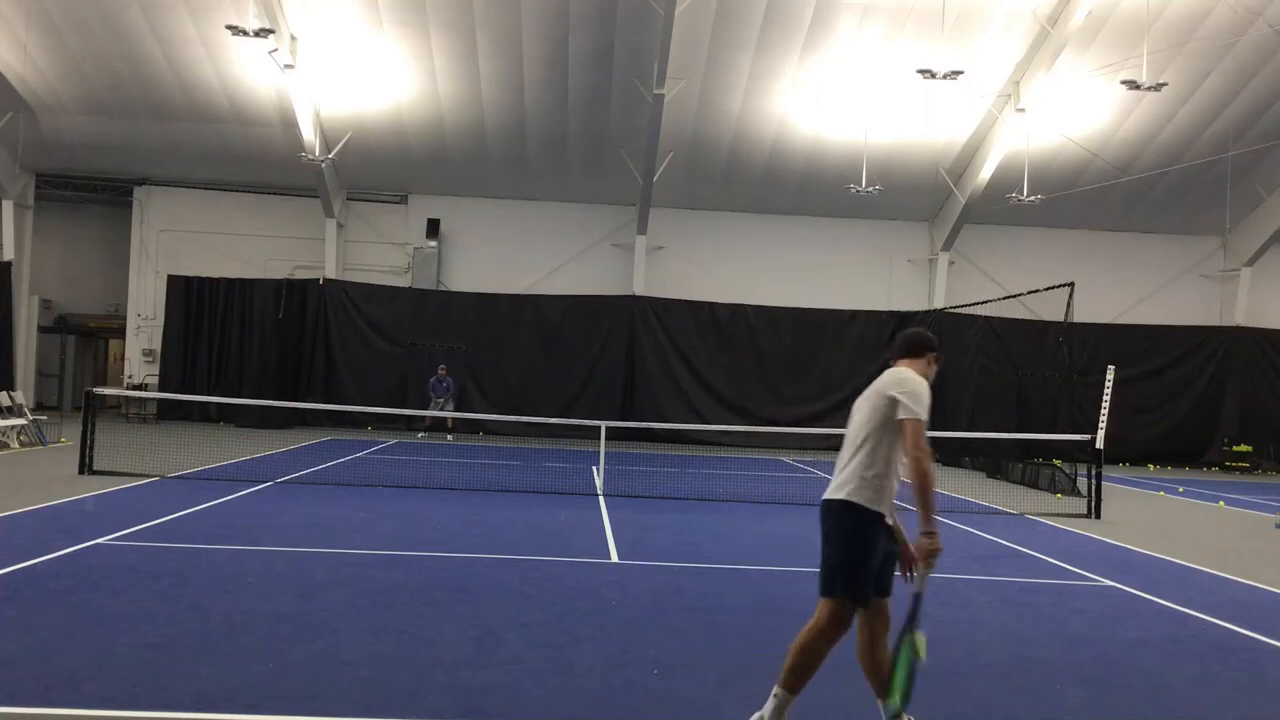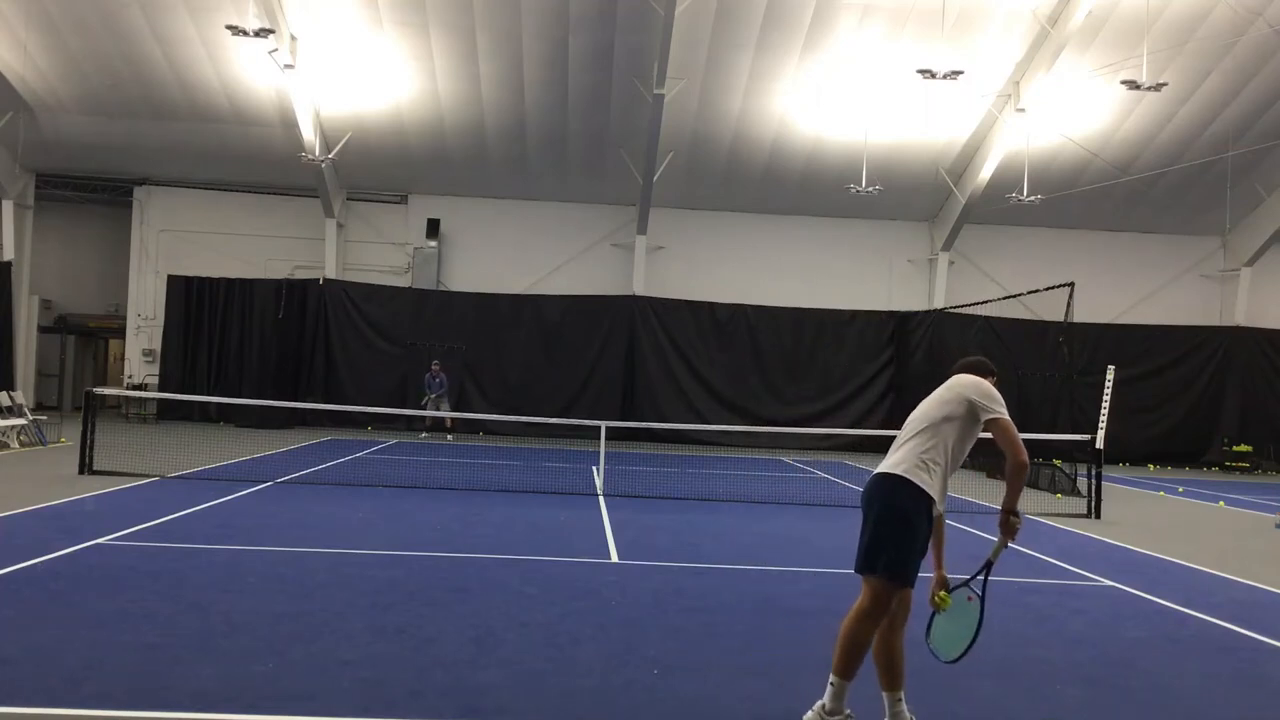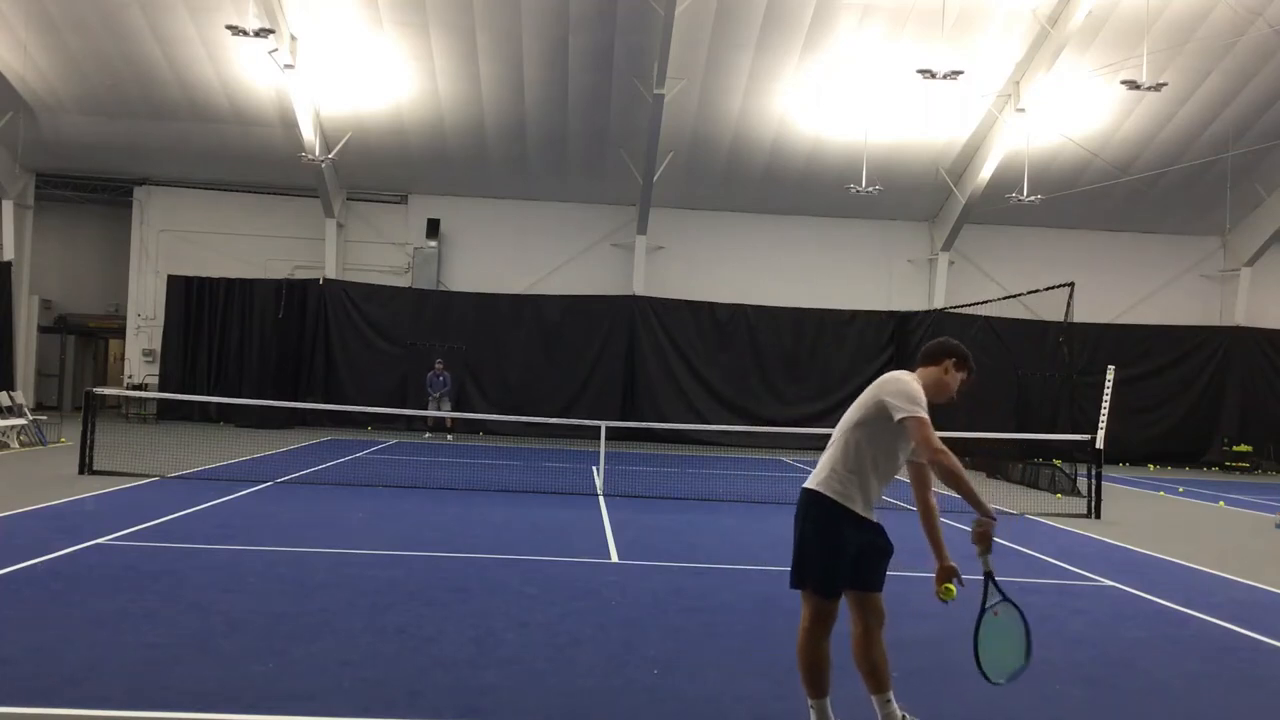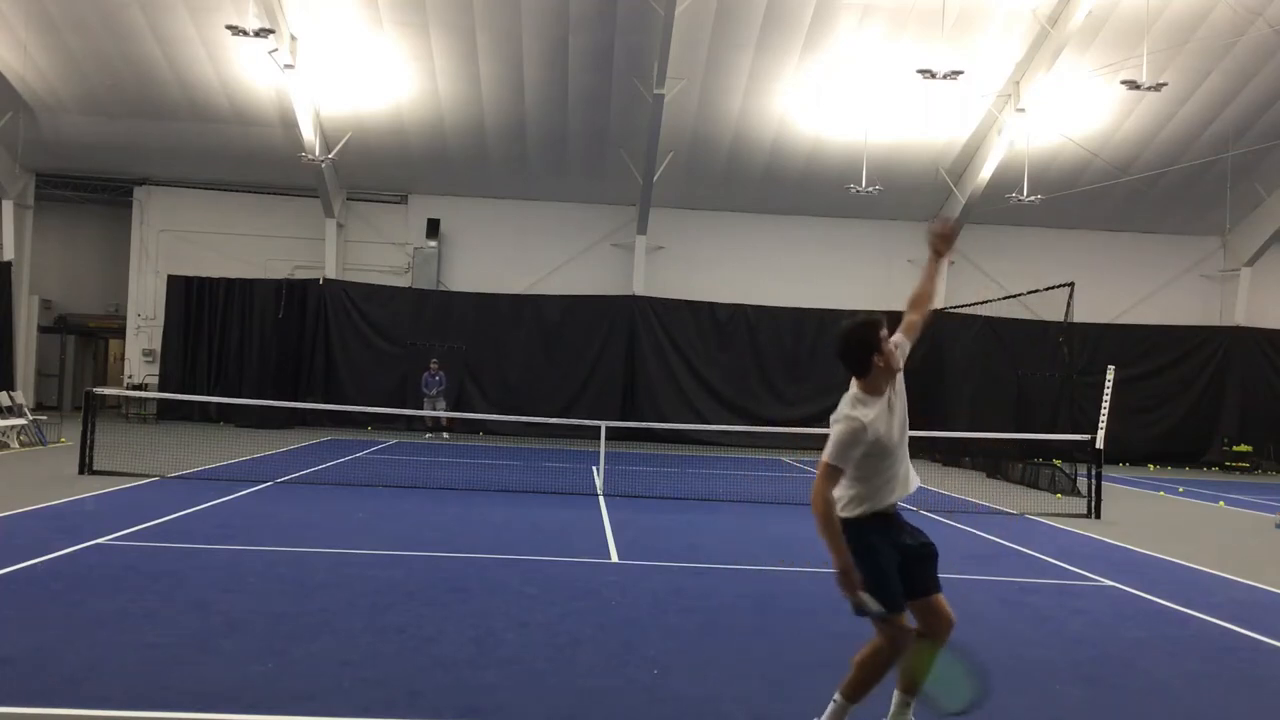
dt=1s
person 1, frame 1
left shoulder: (880, 388)
right shoulder: (911, 382)
right elbow: (918, 455)
left wrist: (900, 542)
right wrist: (928, 529)
left hip: (863, 513)
right hip: (854, 511)
left knee: (876, 618)
right knee: (833, 619)
person 1, frame 2
left shoulder: (948, 402)
right shoulder: (978, 387)
left elbow: (935, 495)
right elbow: (1019, 459)
left wrist: (939, 569)
right wrist: (1008, 510)
left hip: (903, 496)
right hip: (900, 493)
left knee: (895, 611)
right knee: (876, 601)
person 1, frame 3
left shoulder: (919, 413)
right shoulder: (902, 385)
left elbow: (923, 495)
right elbow: (937, 455)
left wrist: (941, 559)
right wrist: (983, 511)
left hip: (862, 516)
right hip: (828, 505)
left knee: (870, 616)
right knee: (819, 615)
person 1, frame 4
left shoulder: (889, 368)
right shoulder: (853, 422)
left elbow: (917, 310)
right elbow: (820, 496)
left wrist: (937, 256)
right wrist: (841, 563)
left hip: (893, 521)
right hip: (861, 530)
left knee: (939, 620)
right knee: (898, 637)
